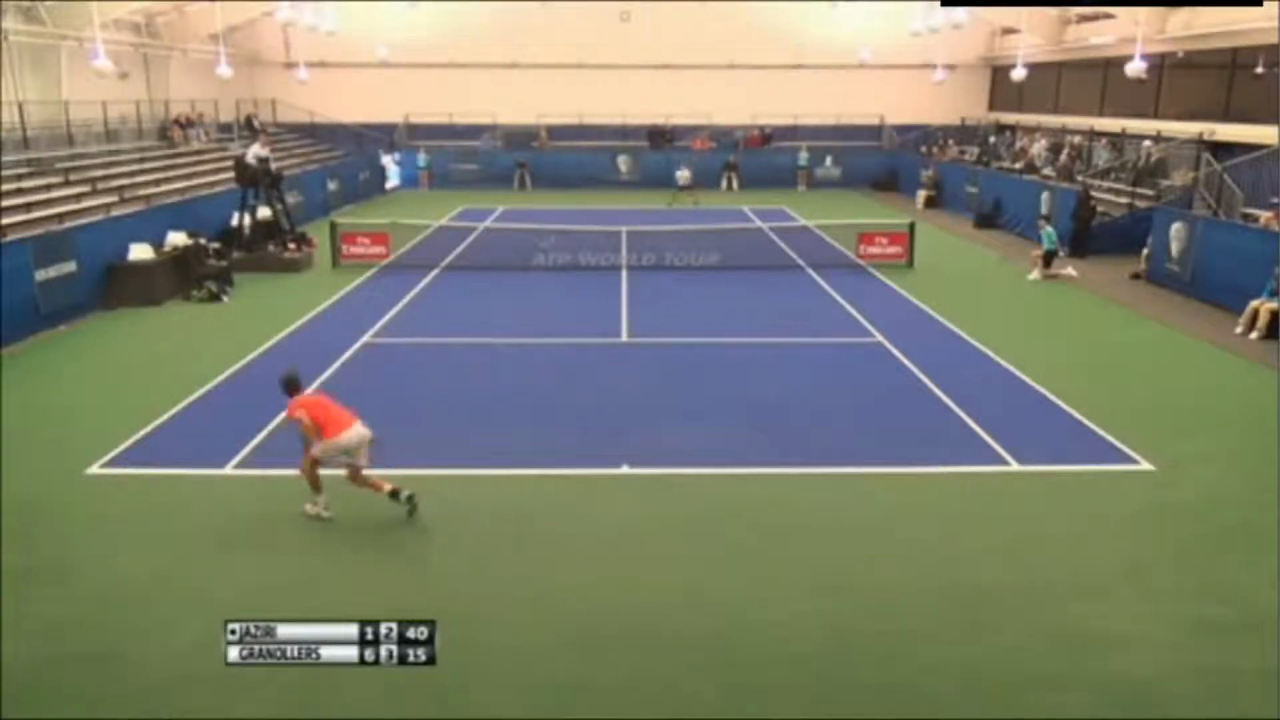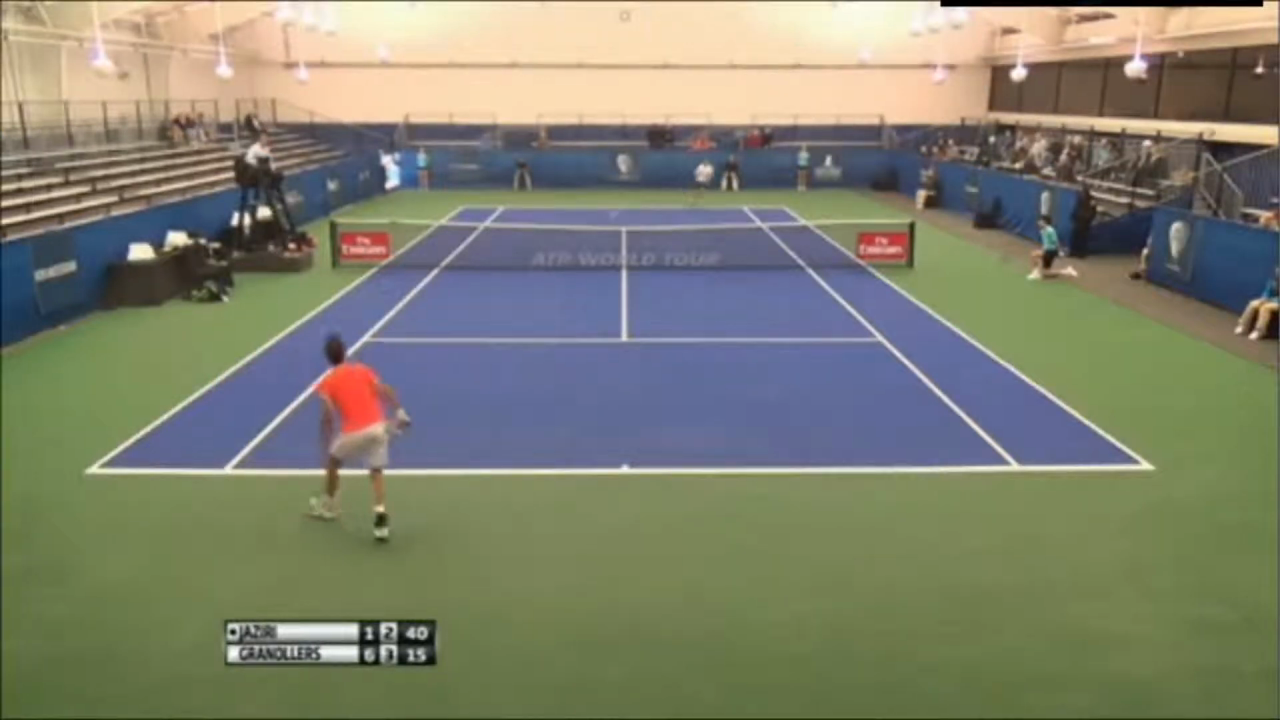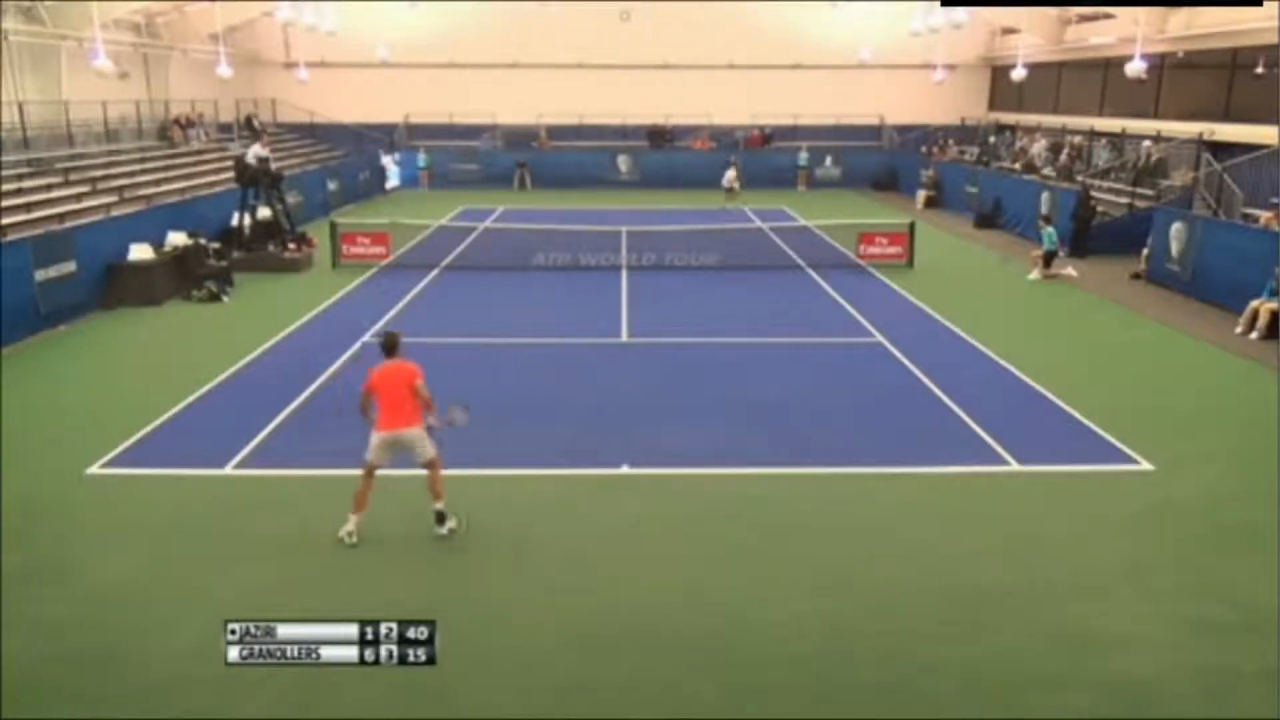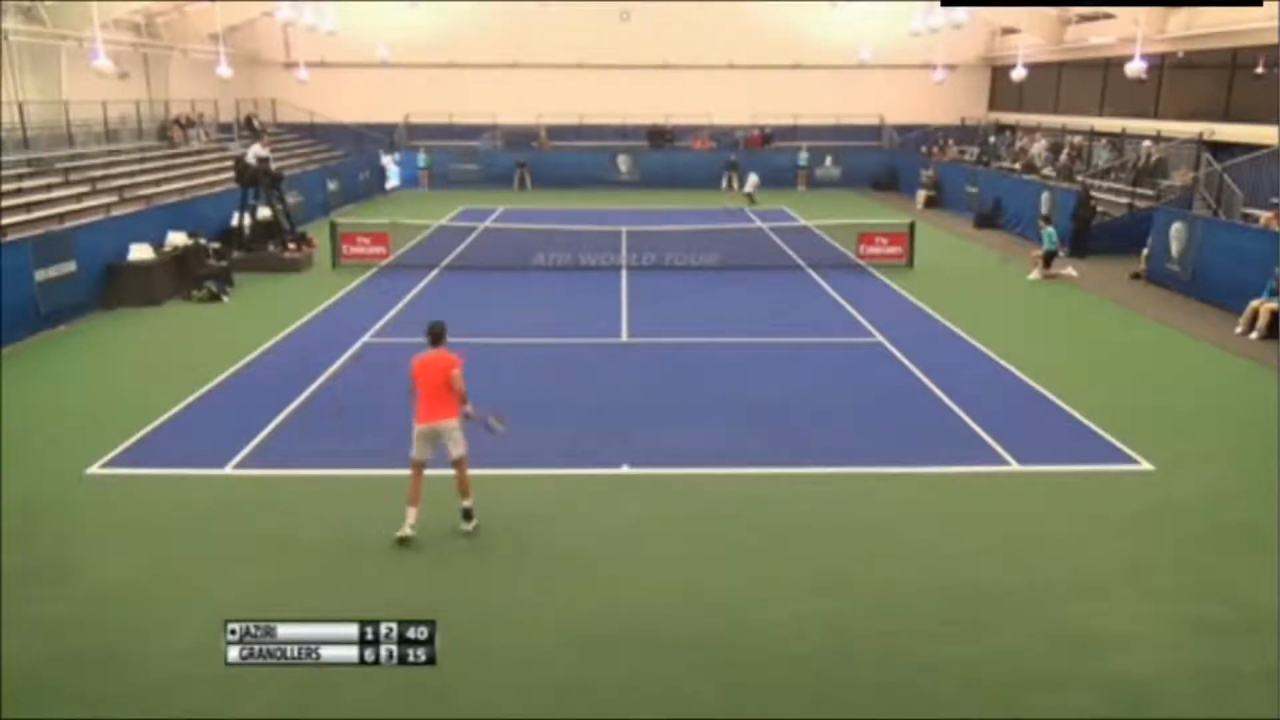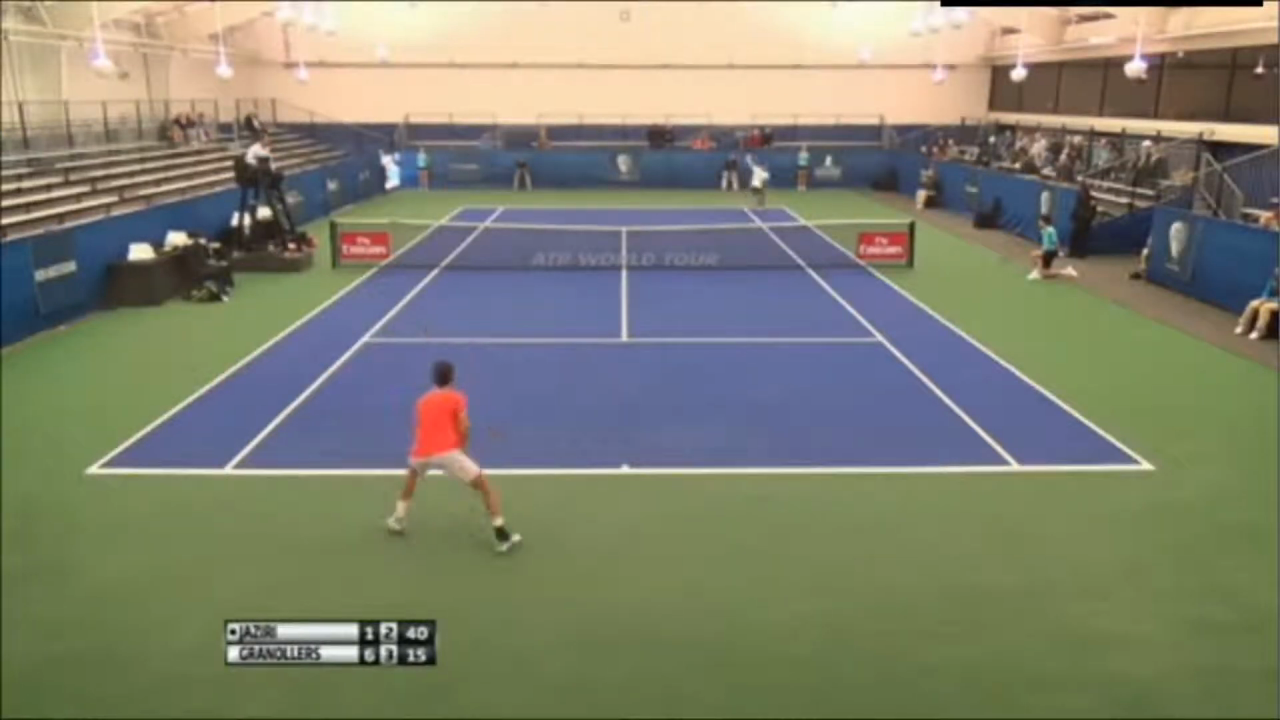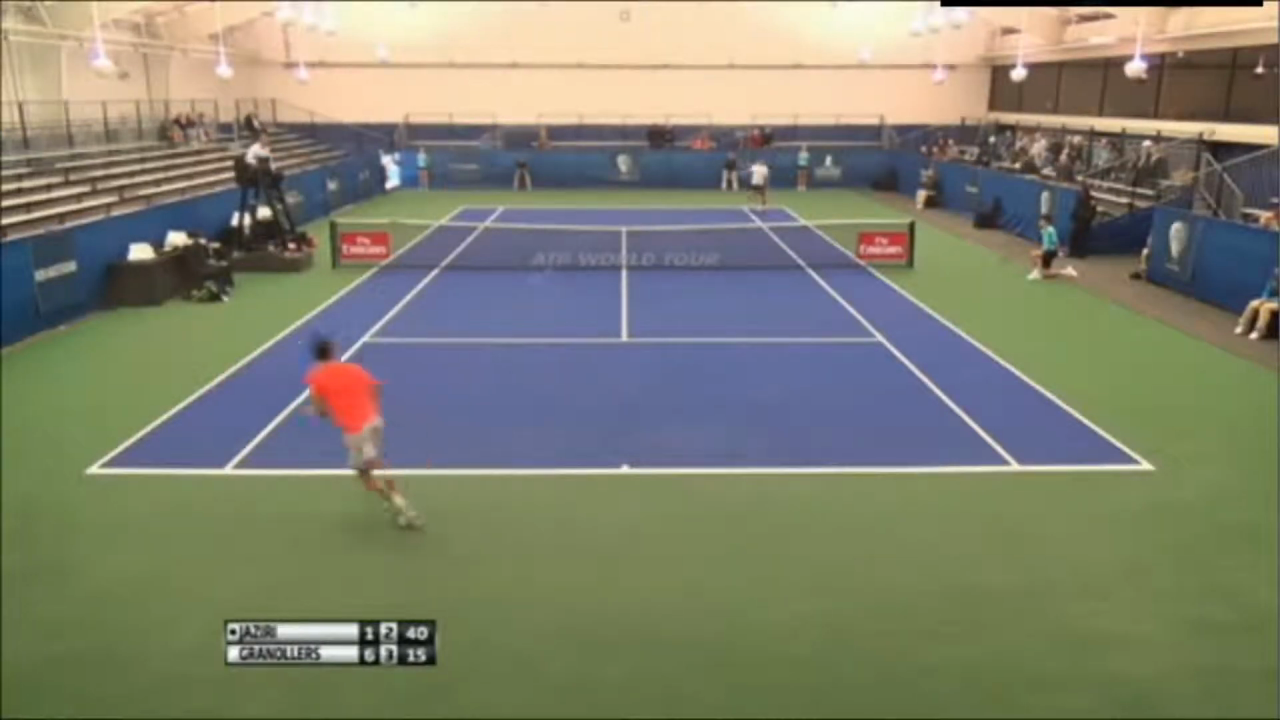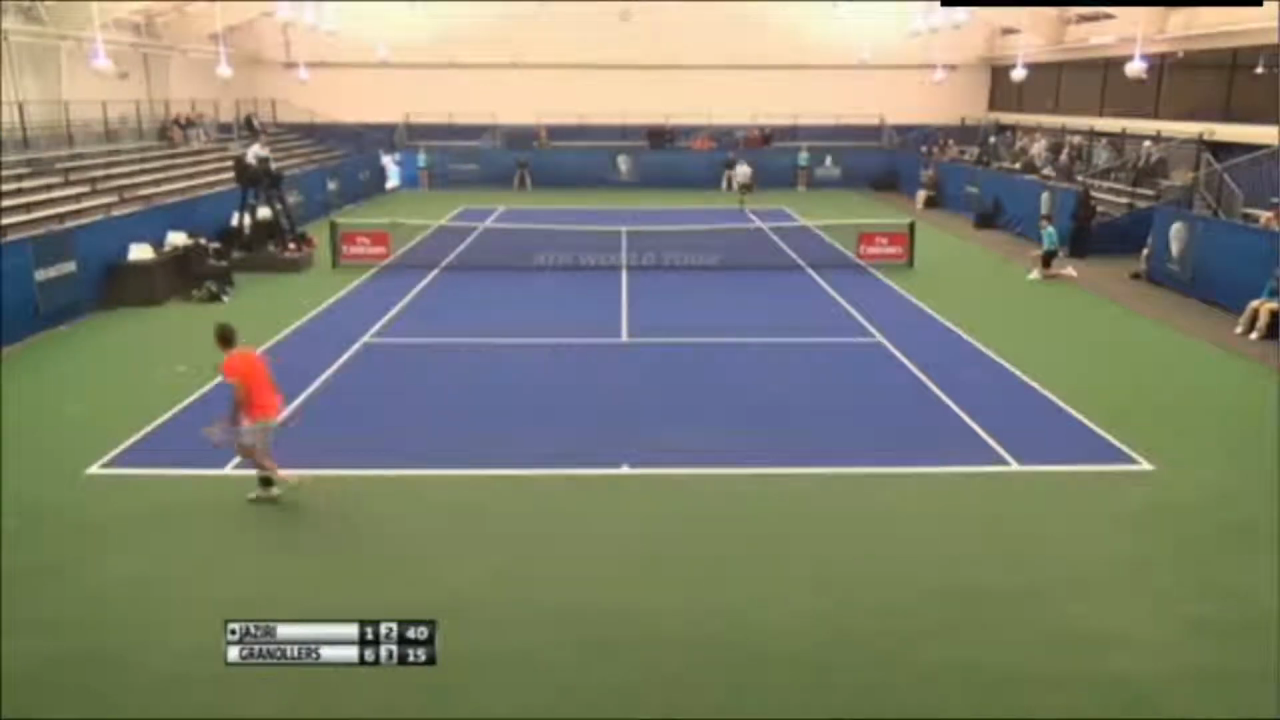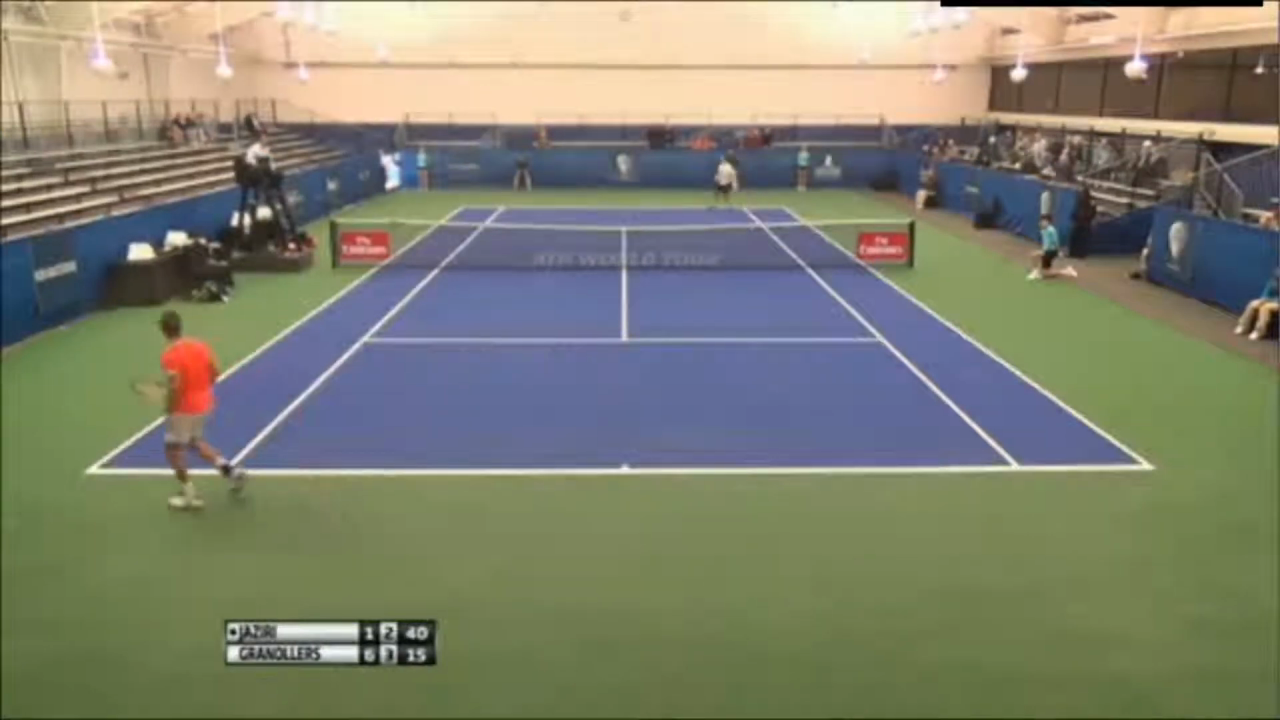
dt=0.4s
person 1, frame 1
left shoulder: (293, 407)
right shoulder: (318, 397)
left elbow: (307, 426)
right elbow: (346, 412)
left wrist: (307, 458)
right wrist: (368, 432)
left hip: (339, 438)
right hip: (359, 430)
left knee: (310, 465)
right knee: (356, 477)
left ankle: (320, 506)
right ankle: (398, 493)
person 1, frame 2
left shoulder: (327, 382)
right shoulder: (362, 370)
left elbow: (328, 416)
right elbow: (386, 392)
left wrist: (325, 441)
right wrist: (400, 412)
left hip: (353, 432)
right hip: (377, 427)
left knee: (333, 464)
right knee: (377, 474)
left ankle: (325, 506)
right ankle: (380, 522)
person 1, frame 3
left shoulder: (373, 374)
right shoulder: (411, 369)
left elbow: (364, 408)
right elbow: (425, 398)
left wrist: (374, 421)
right wrist: (431, 418)
left hip: (384, 432)
right hip: (412, 429)
left knee: (367, 476)
right knee: (435, 466)
left ankle: (351, 528)
right ankle: (442, 520)
person 1, frame 4
left shoulder: (416, 362)
right shoulder: (452, 360)
right elbow: (459, 390)
right wrist: (466, 407)
left hip: (421, 422)
right hip: (447, 421)
left knee: (416, 473)
right knee: (460, 467)
left ankle: (409, 526)
right ankle: (467, 518)
person 1, frame 5
left shoulder: (423, 400)
right shoulder: (457, 398)
right elbow: (464, 430)
right wrist: (460, 447)
left hip: (421, 454)
right hip: (448, 452)
left knee: (413, 472)
right knee: (485, 487)
left ankle: (399, 518)
right ankle: (502, 536)
person 1, frame 6
left shoulder: (316, 378)
right shoulder: (353, 368)
left elbow: (319, 409)
right elbow: (376, 387)
left wrist: (323, 412)
left hip: (354, 429)
right hip: (374, 420)
left knee: (365, 476)
left ankle: (406, 511)
right ankle: (386, 483)
person 1, frame 7
left shoulder: (229, 364)
right shoulder: (253, 354)
left elbow: (239, 397)
left wrist: (233, 419)
left hip: (260, 414)
right hip: (274, 407)
left knee: (246, 452)
right knee: (256, 448)
left ankle: (281, 478)
right ankle: (268, 486)
person 1, frame 8
left shoulder: (169, 356)
right shoulder: (199, 346)
left elbow: (175, 389)
right elbow: (214, 373)
left wrist: (168, 412)
left hip: (186, 409)
right hip: (204, 404)
left knee: (172, 450)
right knee: (194, 442)
left ankle: (190, 496)
right ankle: (231, 470)
